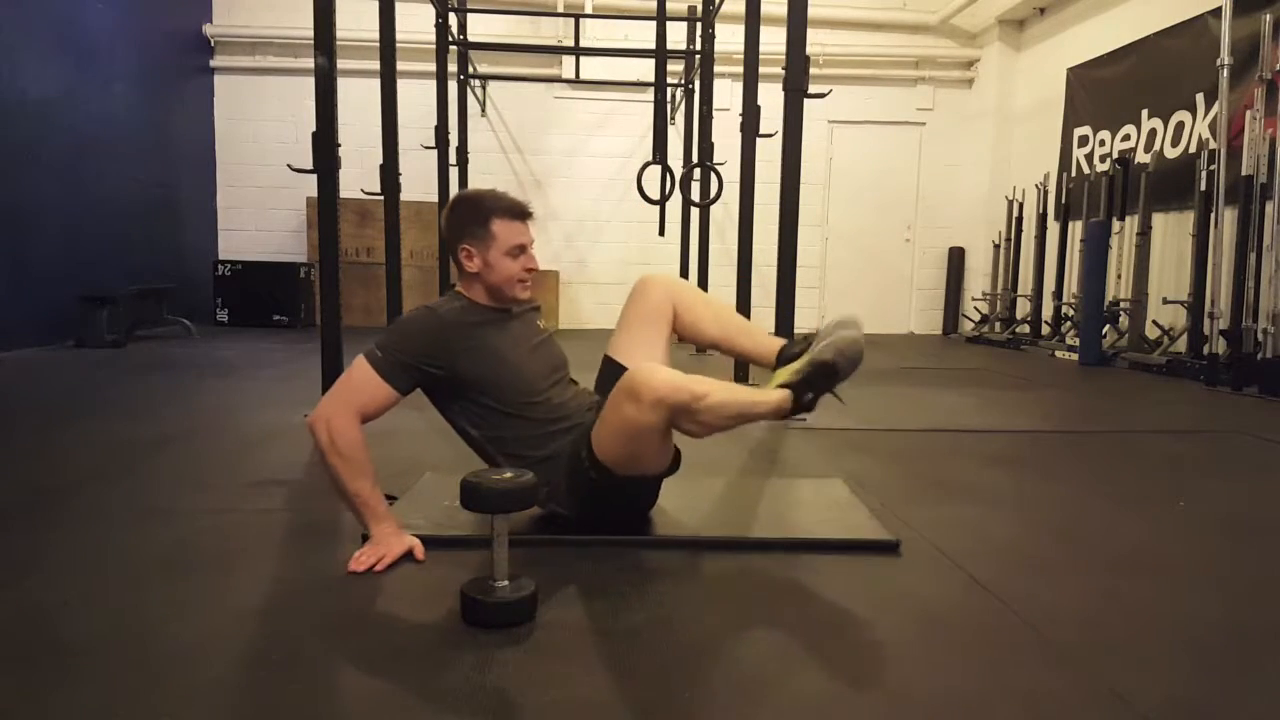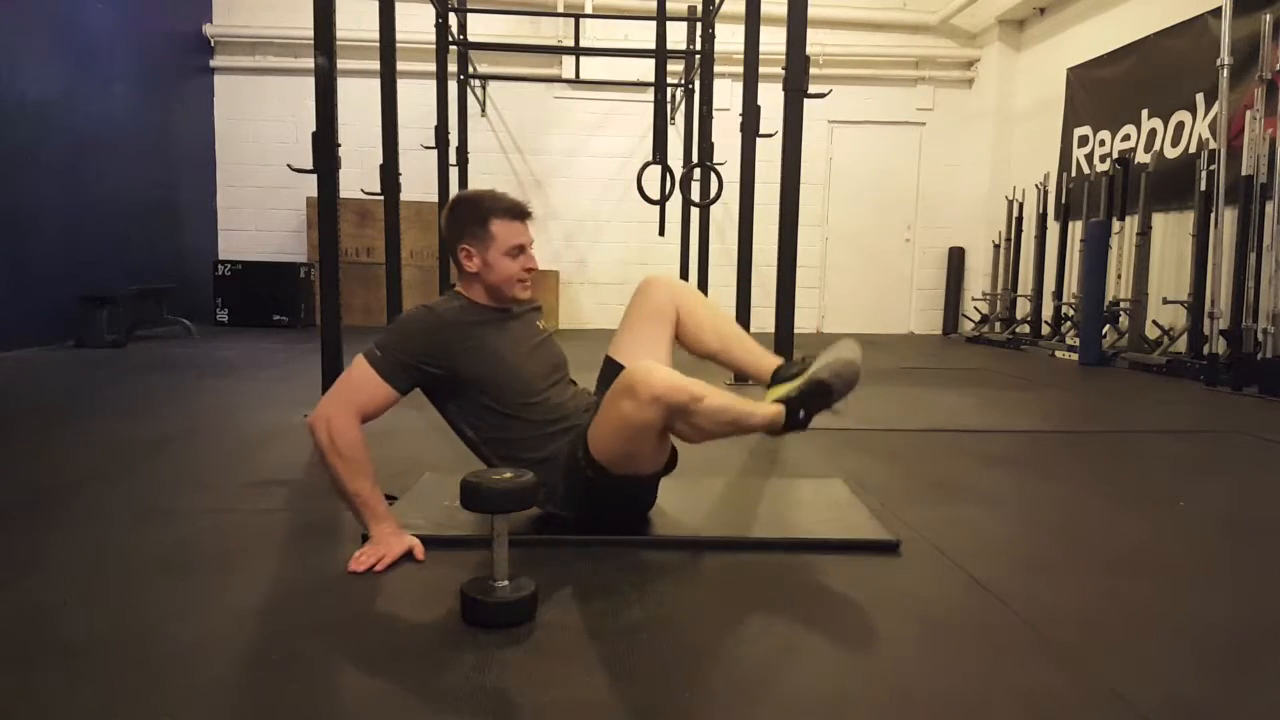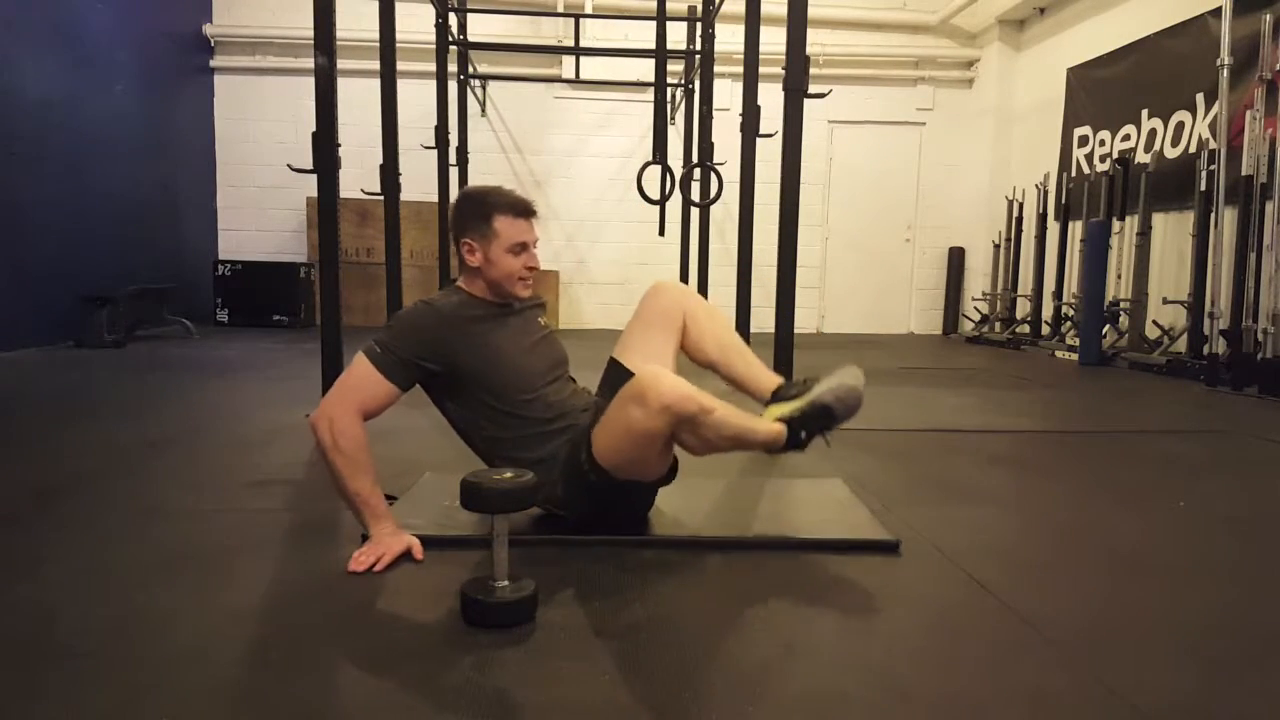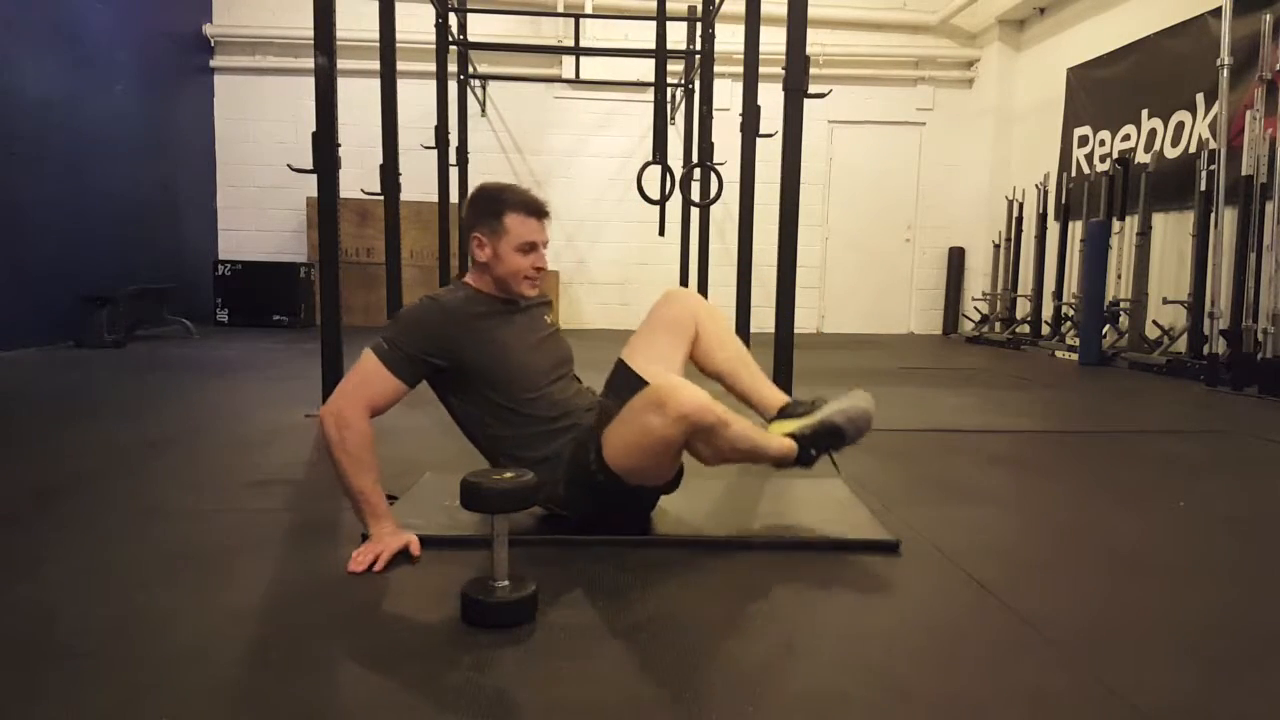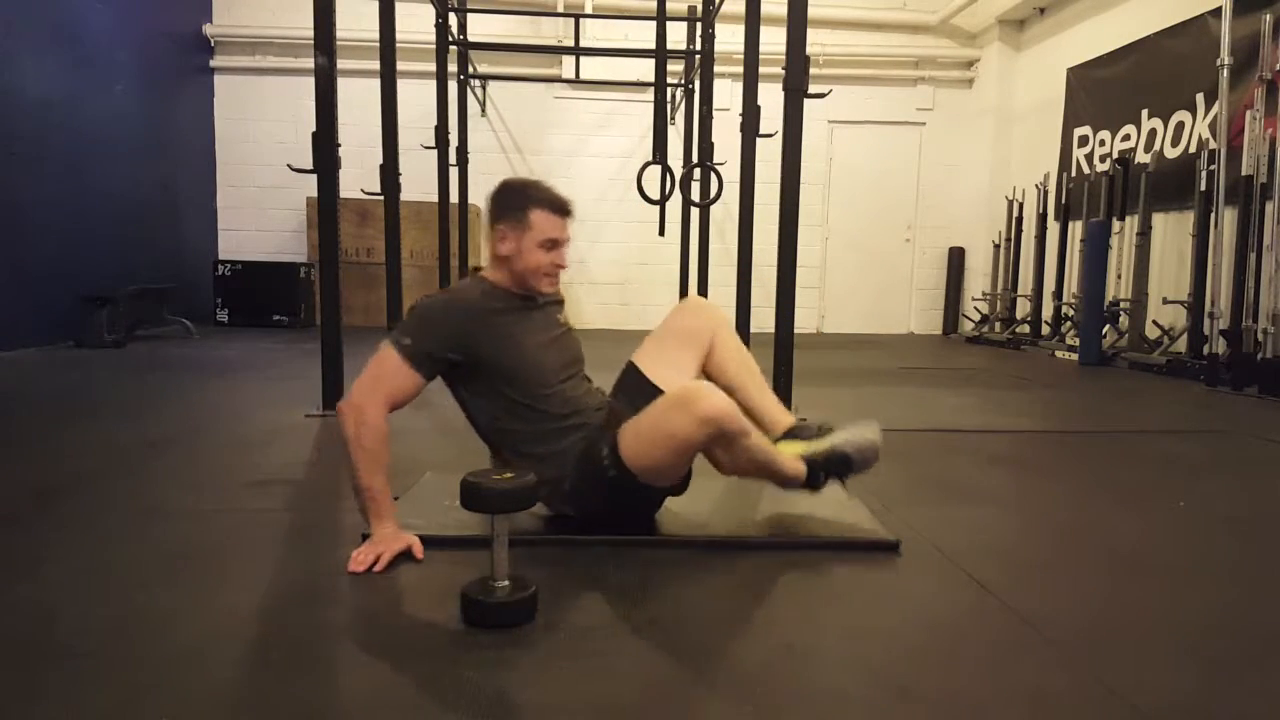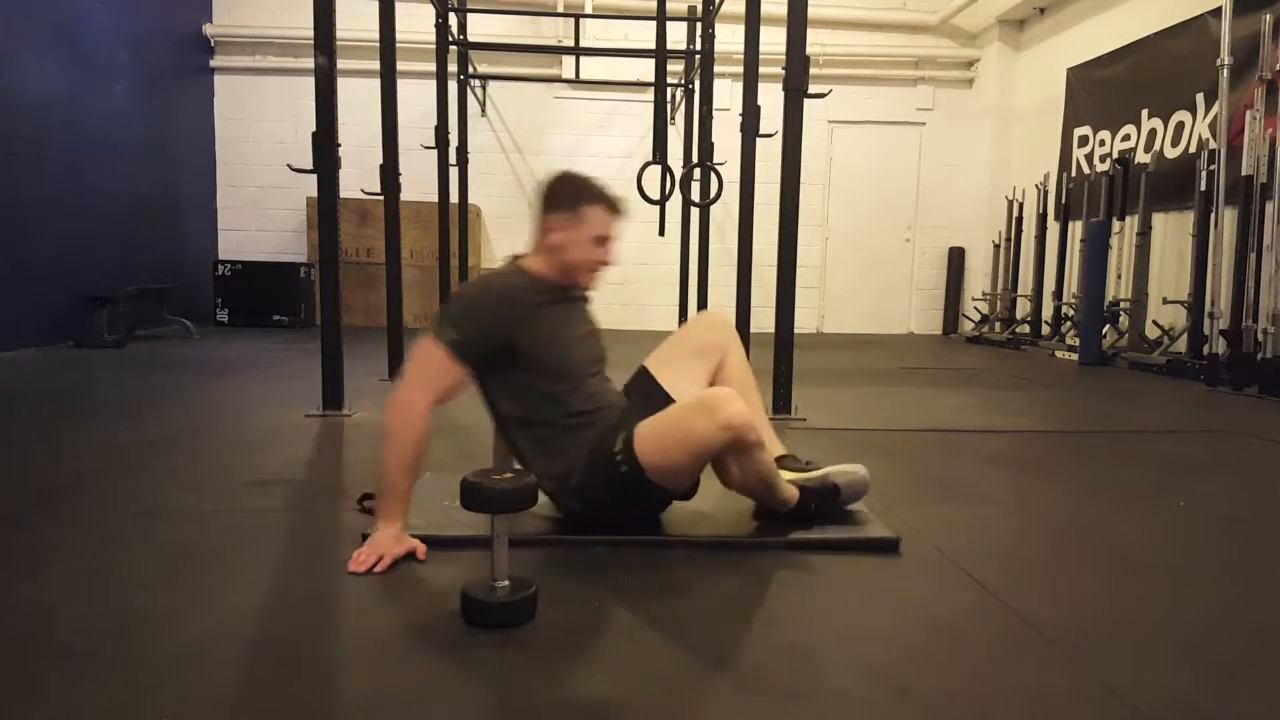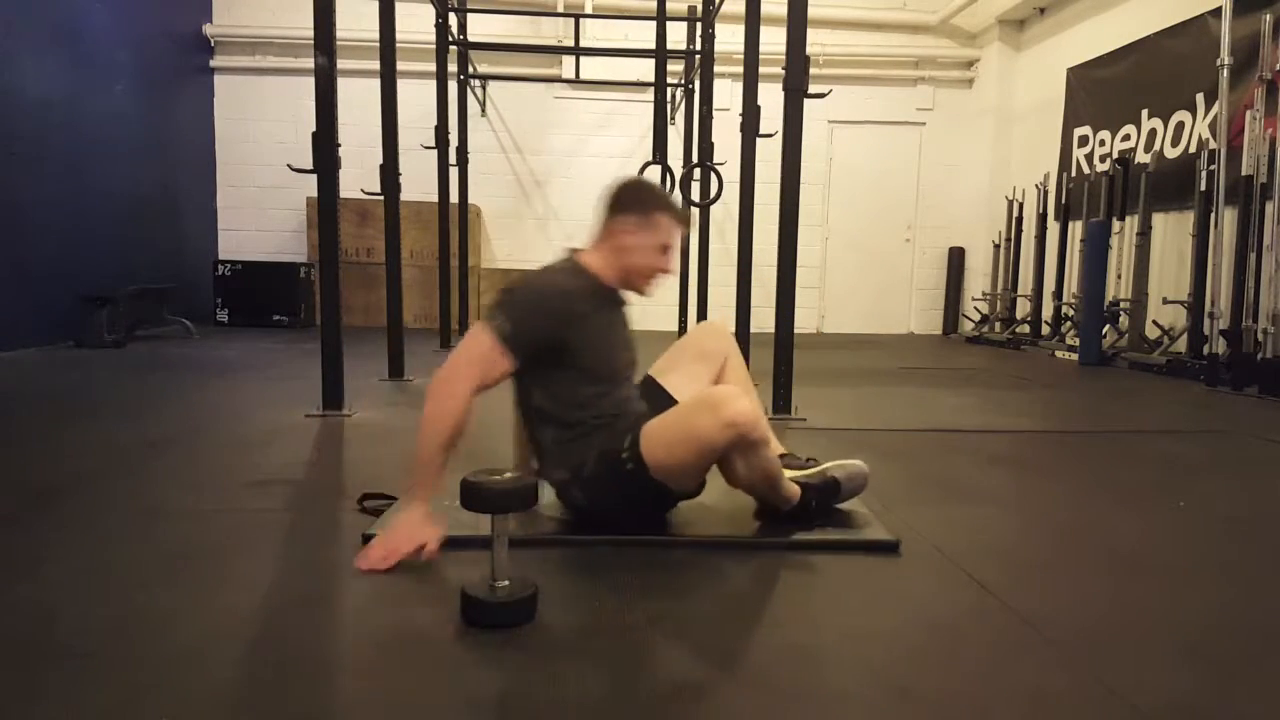
dt=0.1s
person 1, frame 1
left shoulder: (519, 305)
right shoulder: (434, 331)
right elbow: (331, 417)
right wrist: (383, 527)
left hip: (603, 431)
right hip: (584, 485)
left knee: (658, 290)
right knee: (651, 383)
left ankle: (791, 360)
right ankle: (792, 398)
person 1, frame 2
left shoulder: (519, 305)
right shoulder: (434, 330)
right elbow: (331, 417)
right wrist: (383, 527)
left hip: (601, 430)
right hip: (584, 484)
left knee: (662, 292)
right knee: (647, 381)
left ankle: (784, 378)
right ankle: (786, 412)
person 1, frame 3
left shoulder: (522, 301)
right shoulder: (433, 325)
right elbow: (334, 415)
right wrist: (382, 528)
left hip: (599, 430)
right hip: (576, 484)
left knee: (671, 298)
right knee: (657, 390)
left ankle: (783, 399)
right ankle: (784, 433)
person 1, frame 4
left shoulder: (528, 300)
right shoulder: (440, 320)
right elbow: (343, 411)
right wrist: (382, 526)
left hip: (605, 428)
right hip: (583, 484)
left knee: (682, 305)
right knee: (675, 397)
left ankle: (785, 414)
right ankle: (792, 448)
person 1, frame 5
left shoulder: (541, 296)
right shoulder: (454, 314)
right elbow: (363, 404)
right wrist: (385, 524)
left hip: (611, 430)
right hip: (585, 485)
left knee: (699, 315)
right knee: (702, 401)
left ankle: (788, 436)
right ankle: (798, 470)
person 1, frame 6
left shoulder: (563, 291)
right shoulder: (492, 301)
right elbow: (413, 400)
right wrist: (391, 524)
left hip: (621, 429)
right hip: (594, 481)
left knee: (713, 329)
right knee: (724, 411)
left ankle: (780, 462)
right ankle: (790, 499)
person 1, frame 7
left shoulder: (601, 292)
right shoulder: (549, 295)
right elbow: (453, 385)
right wrist: (418, 508)
left hip: (617, 436)
right hip: (601, 483)
left knee: (714, 339)
right knee: (729, 409)
left ankle: (780, 463)
right ankle: (791, 500)
